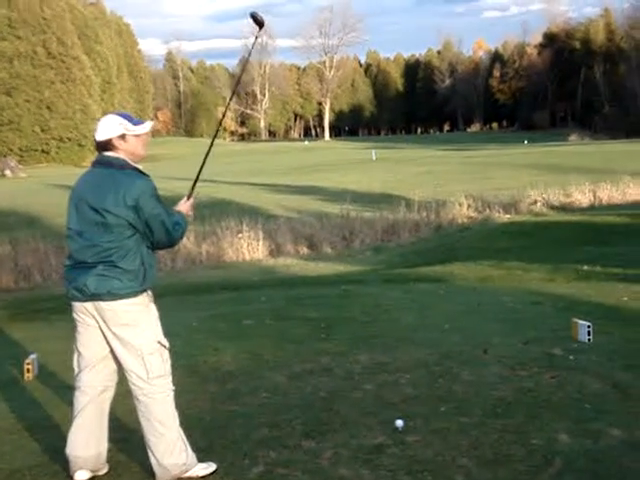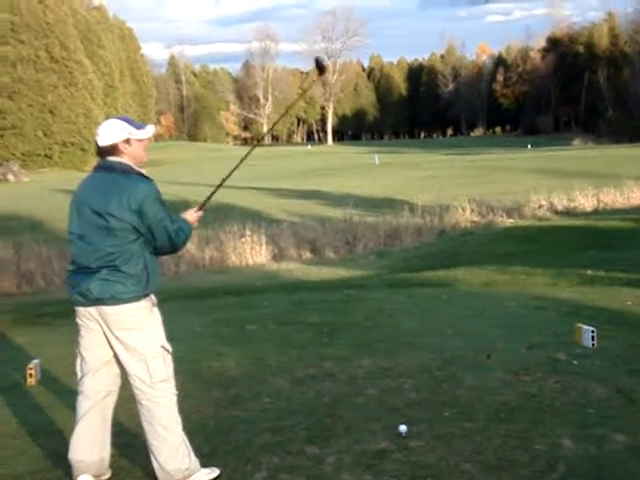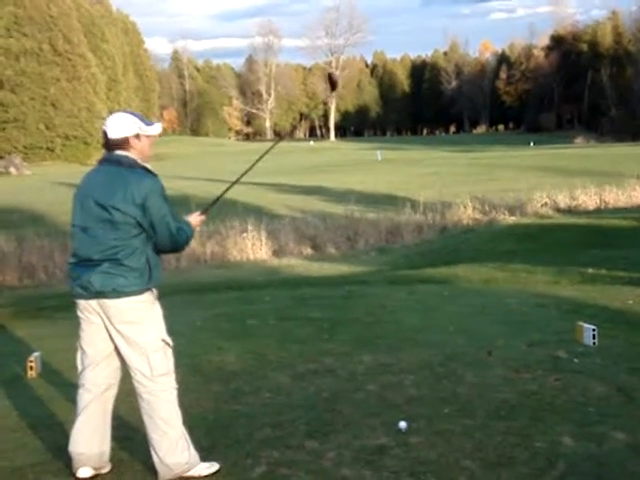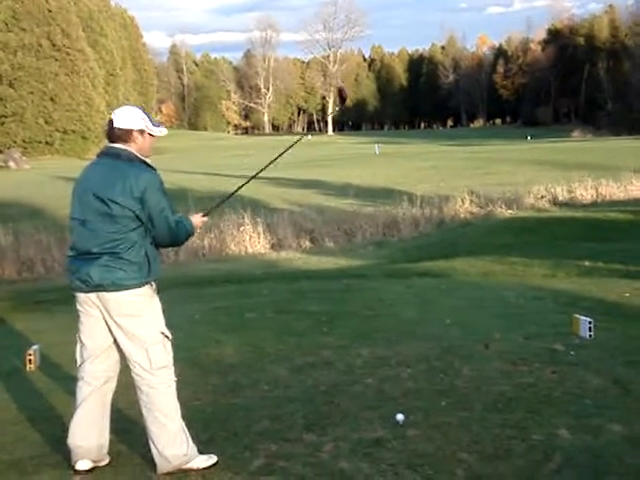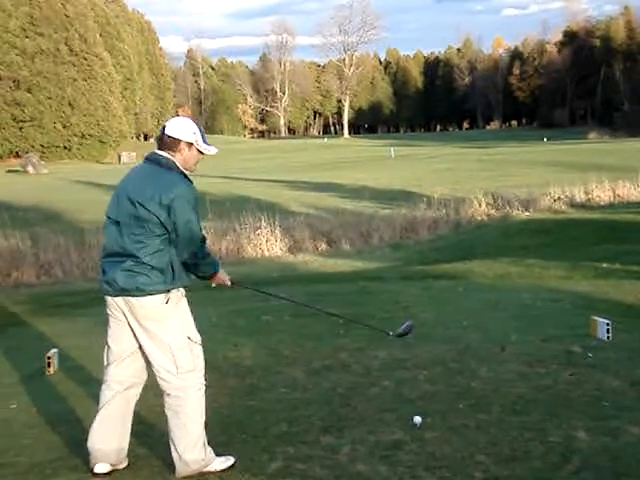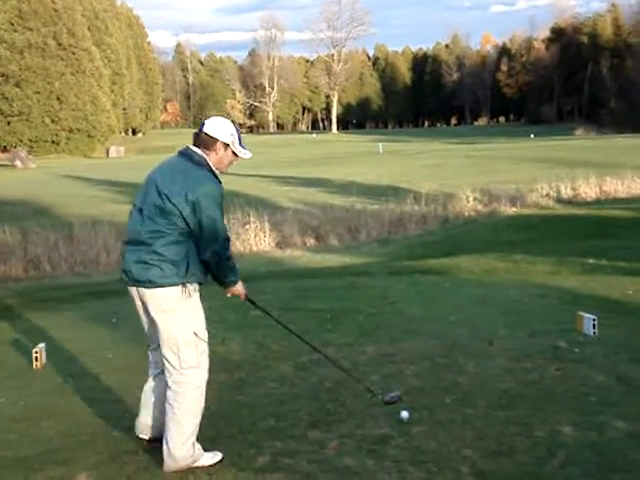
dt=0.4s
person 1, frame 1
left shoulder: (84, 183)
right shoulder: (136, 184)
right elbow: (165, 236)
left wrist: (167, 213)
right wrist: (180, 214)
left hip: (84, 294)
right hip: (123, 297)
left knee: (91, 379)
right knee: (152, 380)
person 1, frame 2
left shoulder: (85, 189)
right shoulder: (139, 188)
right elbow: (168, 241)
left wrist: (173, 223)
right wrist: (186, 223)
left hip: (87, 299)
right hip: (127, 301)
left knee: (94, 383)
right knee: (155, 383)
person 1, frame 3
left shoulder: (89, 182)
right shoulder: (143, 183)
right elbow: (169, 240)
left wrist: (177, 225)
right wrist: (188, 226)
left hip: (88, 291)
right hip: (129, 294)
left knee: (94, 376)
right knee: (156, 378)
person 1, frame 4
left shoulder: (88, 174)
right shoulder: (142, 176)
right elbow: (167, 233)
right wrist: (190, 225)
left hip: (88, 284)
right hip: (128, 287)
left knee: (94, 369)
right knee: (155, 370)
left ankle: (86, 451)
right ankle: (174, 453)
person 1, frame 5
left shoulder: (132, 178)
right shoulder: (176, 187)
right elbow: (191, 247)
right wrist: (214, 272)
left hip: (118, 289)
right hip: (156, 293)
left knee: (121, 373)
right knee: (185, 374)
person 1, frame 6
left shoulder: (164, 169)
right shoulder: (205, 184)
right elbow: (214, 244)
right wrist: (231, 281)
left hip: (140, 276)
right hip: (172, 283)
left knee: (164, 358)
right knee: (189, 367)
left ankle: (153, 423)
right ankle: (180, 452)
